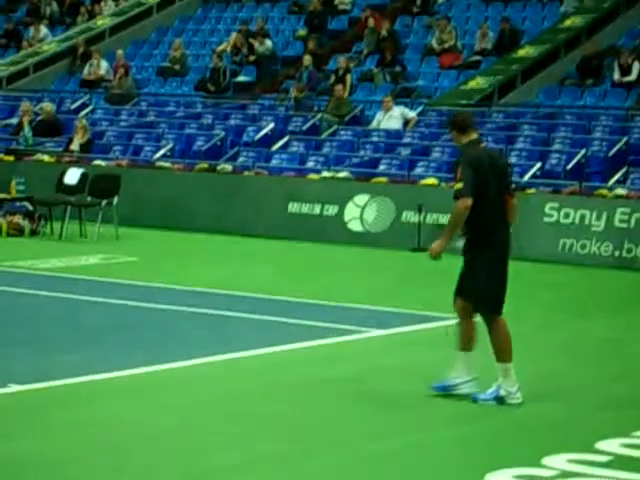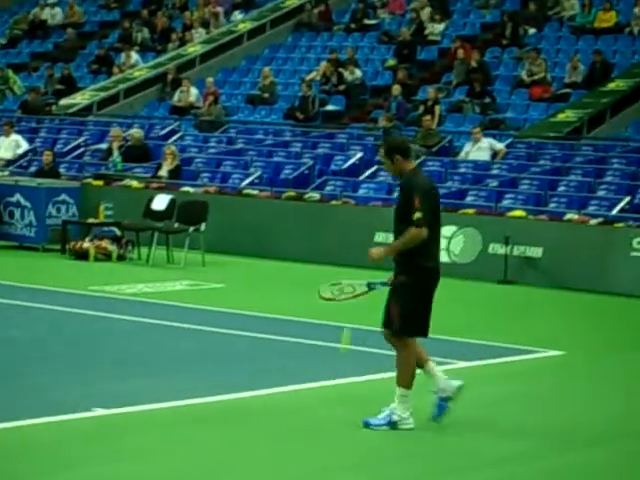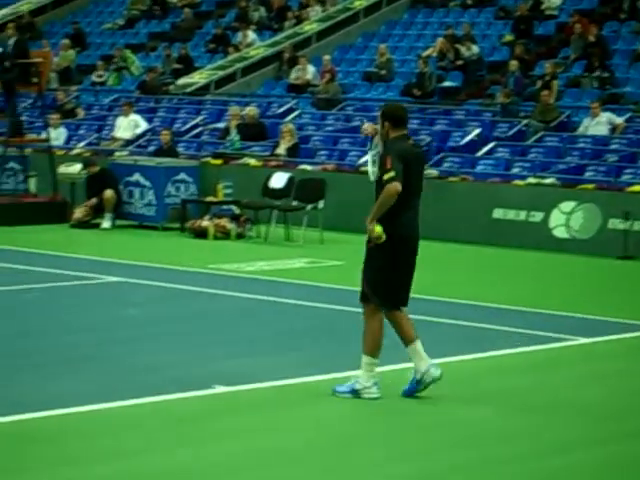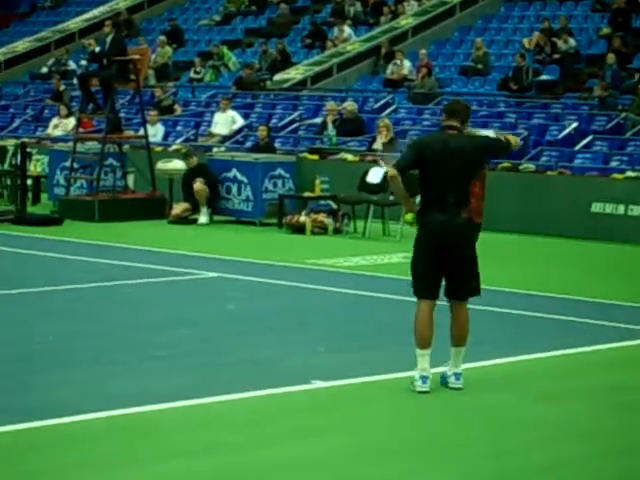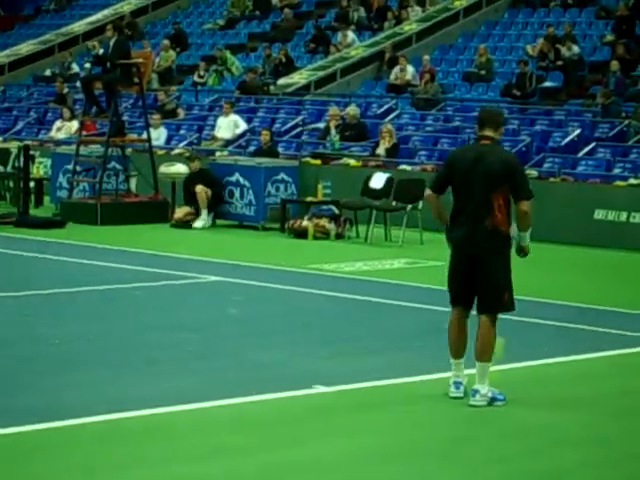
dt=1s
person 1, frame 1
left shoulder: (468, 158)
right shoulder: (497, 158)
left elbow: (464, 203)
right elbow: (510, 204)
left wrist: (444, 240)
left hip: (483, 246)
right hip: (495, 242)
left knee: (491, 314)
right knee: (463, 305)
left ankle: (509, 387)
right ankle: (461, 378)
person 1, frame 2
left shoulder: (417, 186)
right shoulder: (413, 183)
left elbow: (419, 231)
left wrist: (386, 250)
right wrist: (399, 268)
left hip: (416, 273)
right hip: (413, 271)
left knee: (401, 337)
right knee: (394, 334)
left ankle: (401, 412)
right ankle: (443, 383)
person 1, frame 3
left shoulder: (394, 151)
right shoulder: (412, 148)
left elbow: (393, 187)
left wrist: (372, 217)
right wrist: (376, 132)
left hip: (389, 238)
right hip: (406, 236)
left knee: (373, 306)
right knee: (393, 307)
left ankle: (367, 381)
right ankle: (424, 366)
person 1, frame 4
left shoulder: (423, 143)
right shoulder: (477, 145)
left elbow: (393, 174)
right elbow: (514, 143)
left wrist: (408, 205)
right wrist: (489, 134)
left hip: (430, 228)
right hip: (462, 230)
left knee: (425, 301)
right knee: (459, 302)
left ankle: (423, 374)
right ankle: (455, 371)
person 1, frame 5
left shoulder: (457, 156)
right shoulder: (509, 161)
left elbow: (430, 195)
right elbow: (523, 208)
left wrist: (448, 226)
right wrist: (524, 240)
left hip: (461, 241)
right hip: (493, 244)
left knee: (459, 310)
right knee: (488, 315)
left ankle: (457, 380)
right ankle: (480, 388)
